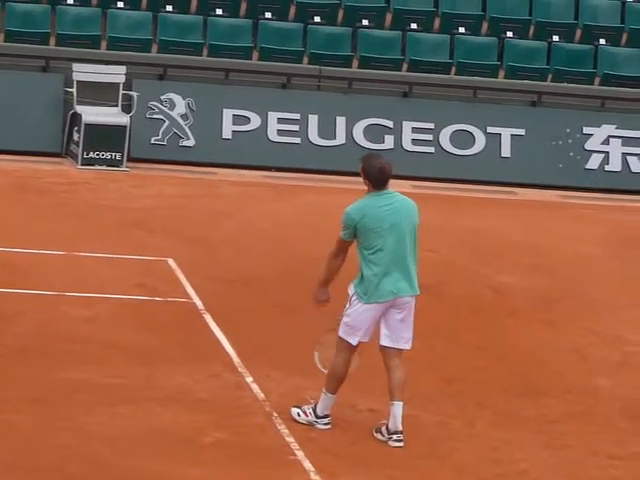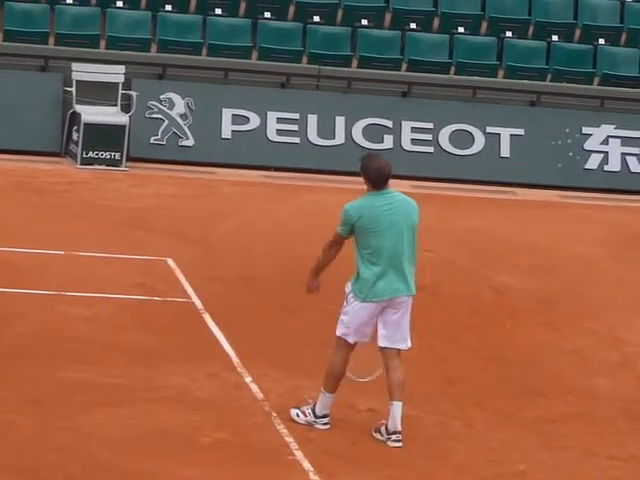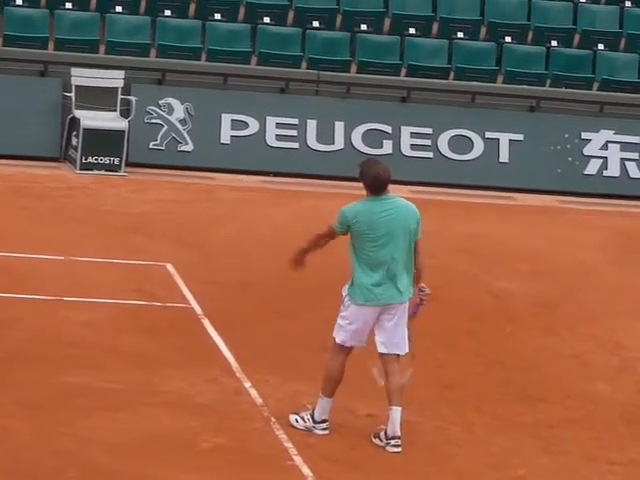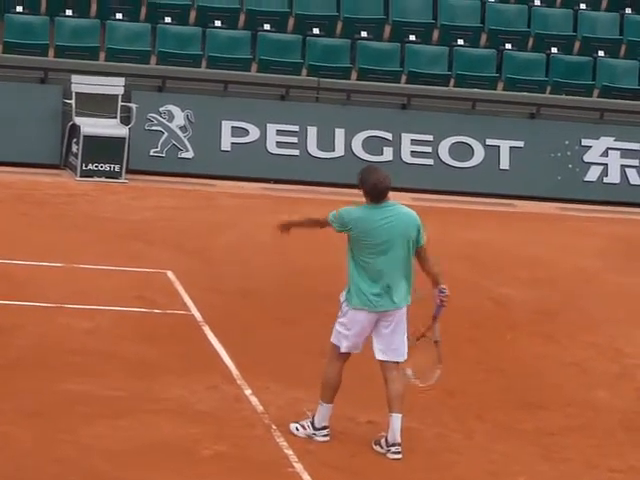
dt=0.2s
person 1, frame 1
left shoulder: (356, 211)
right shoulder: (411, 207)
left elbow: (338, 255)
left wrist: (322, 286)
left hip: (371, 292)
right hip: (405, 291)
left knee: (344, 349)
right knee: (393, 356)
left ankle: (321, 412)
right ankle: (395, 427)
person 1, frame 2
left shoulder: (355, 209)
right shoulder: (411, 206)
left elbow: (333, 247)
left wrist: (314, 274)
left hip: (368, 291)
right hip: (402, 291)
left knee: (342, 347)
right knee: (393, 356)
left ankle: (320, 412)
right ankle: (394, 427)
person 1, frame 3
left shoulder: (352, 212)
right shoulder: (411, 211)
left elbow: (325, 237)
right elbow: (415, 253)
left wrist: (302, 252)
right wrist: (417, 281)
left hip: (363, 296)
right hip: (398, 296)
left knee: (339, 352)
right knee: (391, 361)
left ankle: (319, 417)
right ankle: (393, 432)
person 1, frame 4
left shoulder: (352, 217)
right shoulder: (411, 218)
left elbow: (320, 222)
right elbow: (423, 258)
left wrist: (291, 223)
right wrist: (438, 284)
left hip: (361, 302)
right hip: (396, 303)
left knee: (336, 358)
right knee: (392, 368)
left ankle: (319, 424)
right ankle: (394, 439)
